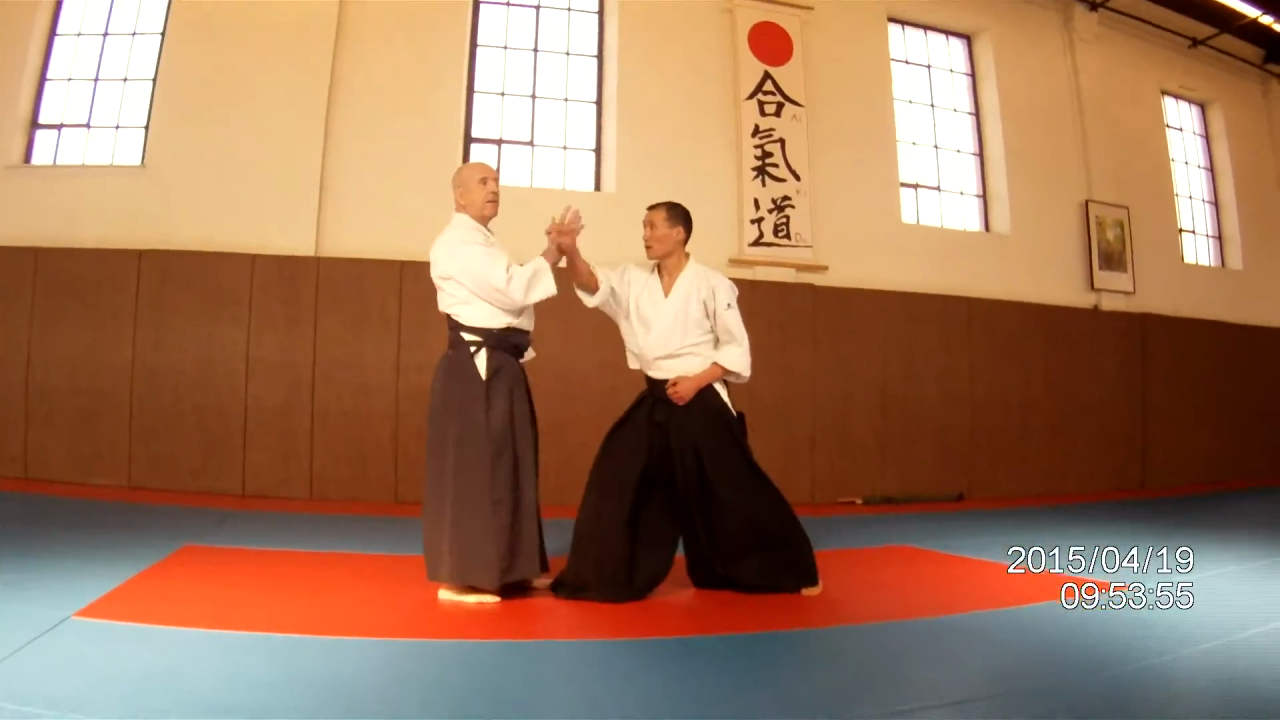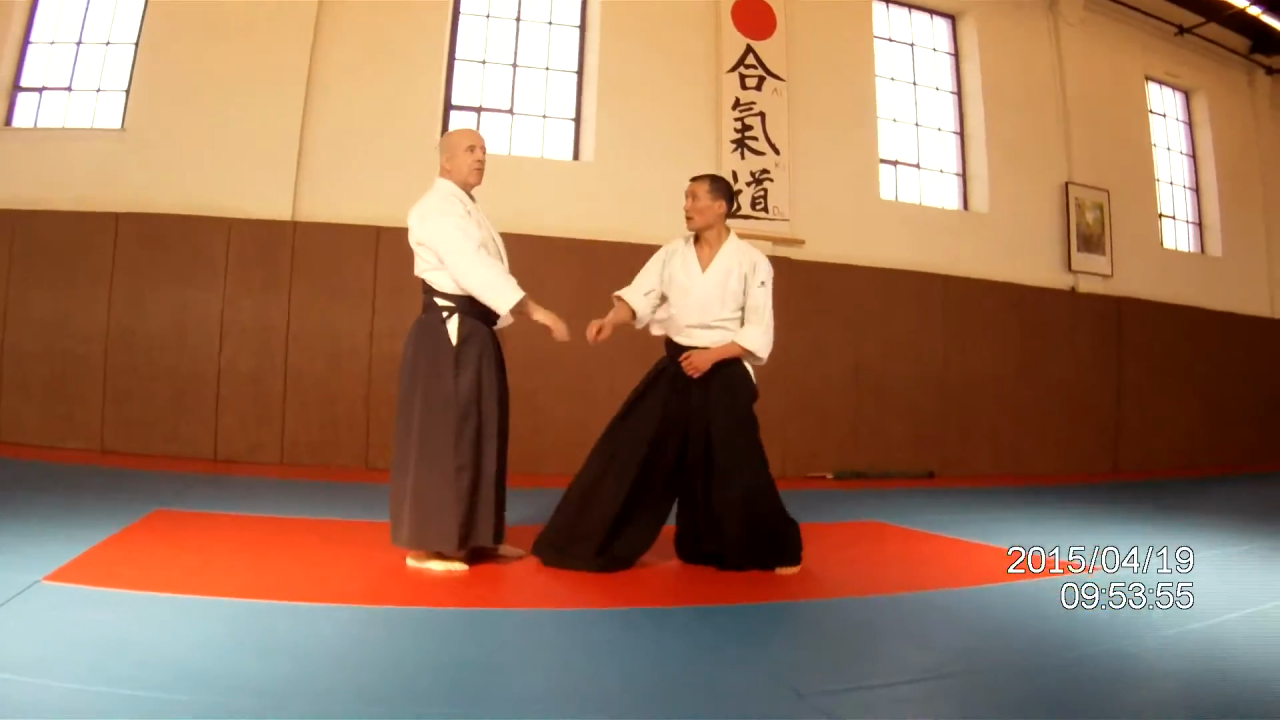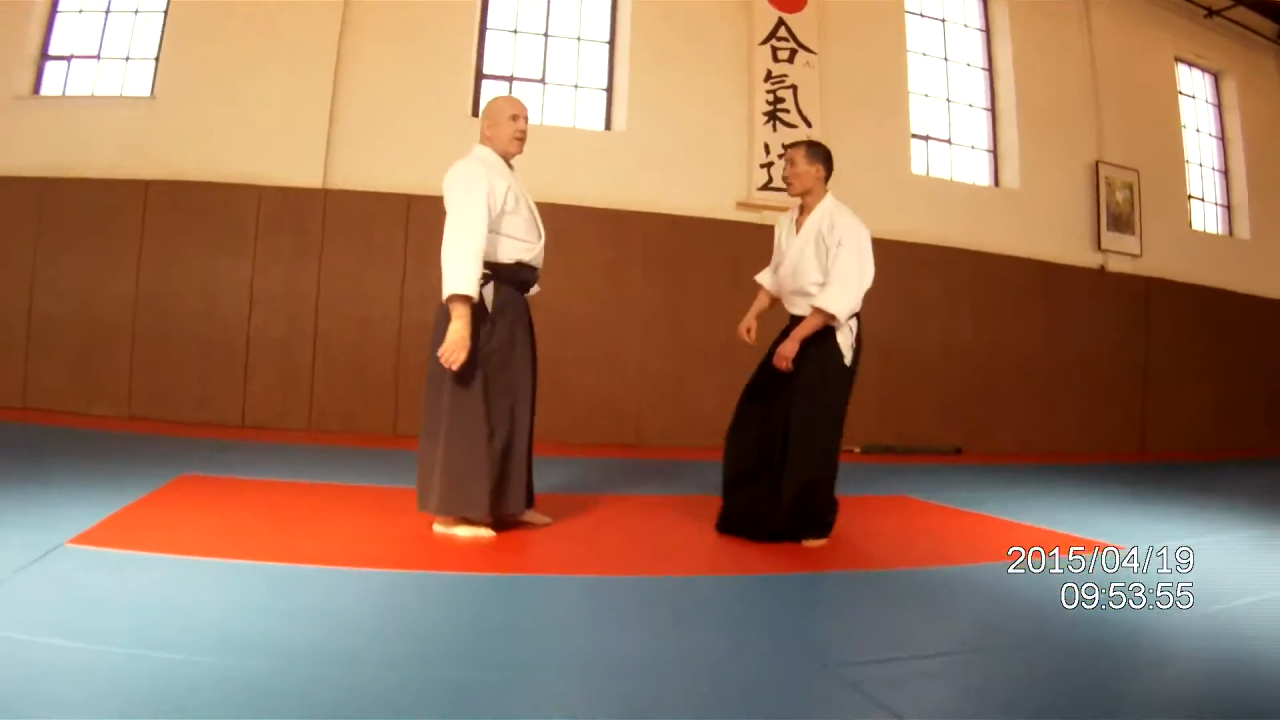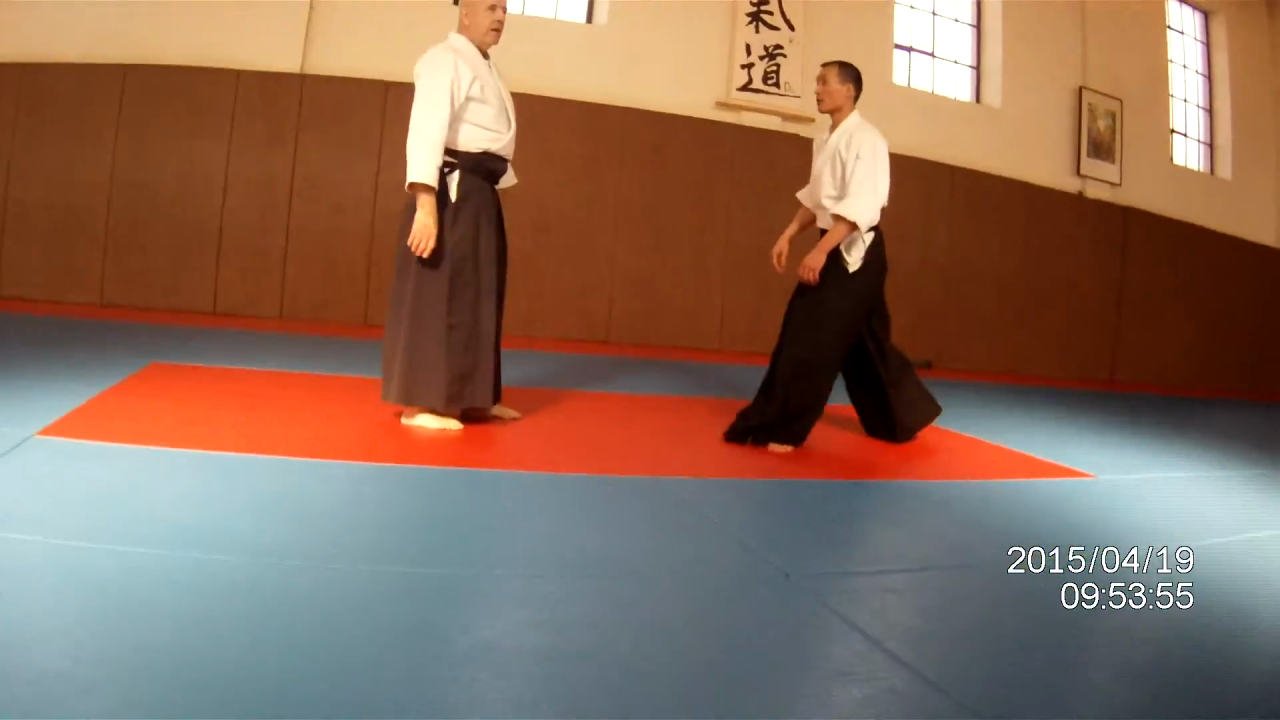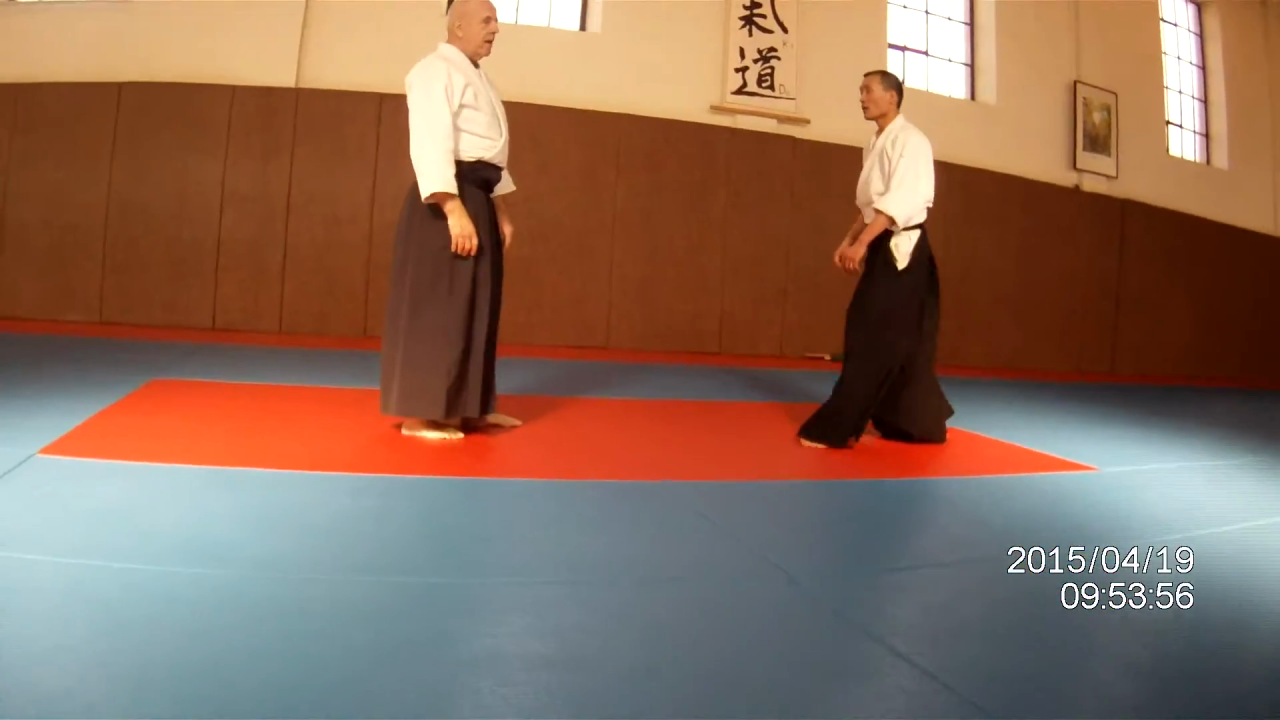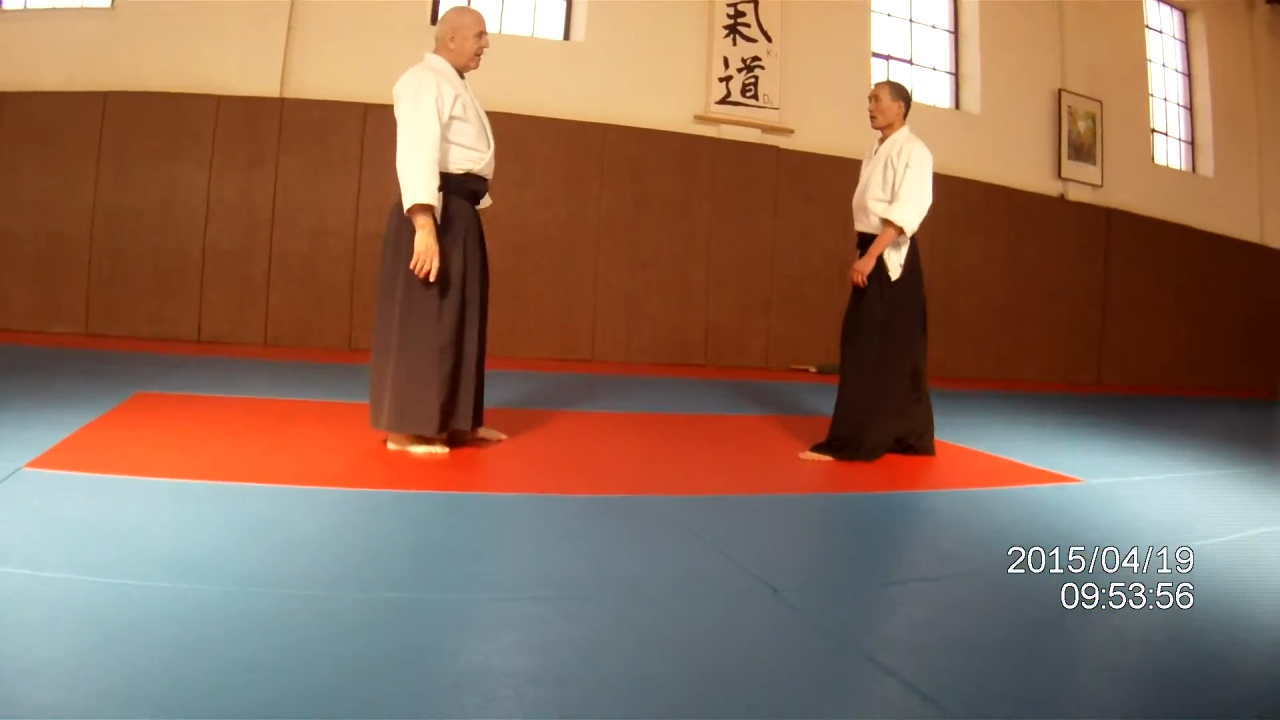
dt=0.3s
person 1, frame 1
left shoulder: (482, 241)
right shoulder: (458, 241)
right elbow: (512, 288)
right wrist: (554, 251)
left hip: (499, 368)
right hip: (474, 369)
left knee: (505, 469)
right knee: (472, 471)
left ankle: (502, 571)
right ankle: (457, 579)
person 1, frame 2
left shoulder: (463, 208)
right shoulder: (438, 207)
right elbow: (473, 269)
left wrist: (489, 329)
right wrist: (534, 309)
left hip: (473, 333)
right hip: (448, 334)
left knee: (476, 436)
right knee: (442, 438)
left ankle: (468, 537)
right ankle: (425, 547)
person 1, frame 3
left shoulder: (503, 175)
right shoulder: (475, 173)
right elbow: (463, 244)
right wrist: (459, 318)
left hip: (507, 302)
right hip: (481, 302)
left knee: (506, 404)
right knee: (470, 404)
left ankle: (501, 504)
right ankle: (451, 512)
person 1, frame 4
left shoulder: (484, 68)
right shoulder: (446, 60)
right elbow: (427, 130)
left wrist: (487, 191)
right wrist: (426, 205)
left hip: (480, 192)
right hip: (453, 190)
left knee: (475, 296)
right knee: (439, 296)
left ankle: (468, 398)
right ankle: (419, 403)
person 1, frame 5
left shoulder: (476, 77)
right shoulder: (436, 70)
right elbow: (430, 144)
left wrist: (500, 209)
right wrist: (454, 209)
left hip: (475, 201)
right hip: (448, 202)
left knee: (473, 306)
right knee: (436, 307)
left ankle: (468, 408)
right ankle: (420, 415)
person 1, frame 6
left shoulder: (456, 87)
right shoulder: (424, 82)
right elbow: (416, 155)
left wrist: (473, 219)
right wrist: (425, 226)
left hip: (459, 214)
right hip: (435, 213)
left knee: (458, 319)
right knee: (423, 320)
left ankle: (455, 422)
right ankle: (406, 429)
person 2, frame 1
left shoulder: (709, 284)
right shoulder: (633, 279)
left elbow: (736, 349)
right elbow: (592, 285)
left wrist: (697, 381)
right wrist: (571, 253)
left hip: (701, 401)
right hip: (654, 402)
left knee: (735, 491)
right knee: (616, 482)
left ankle: (794, 571)
right ankle: (603, 577)
person 2, frame 2
left shoulder: (750, 262)
right shoulder: (671, 254)
left elbow: (759, 332)
right elbow: (641, 295)
left wrist: (713, 356)
right wrist: (609, 320)
left hip: (724, 376)
right hip: (674, 368)
left knee: (737, 468)
right knee: (627, 453)
left ankle: (776, 550)
right ankle: (588, 546)
person 2, frame 3
left shoulder: (843, 224)
right shoulder: (787, 223)
left elbow: (841, 294)
right elbow: (775, 277)
left wrist: (795, 339)
right wrist: (753, 313)
left hip: (830, 339)
right hip: (797, 333)
left knee: (812, 431)
right knee: (759, 417)
left ankle: (808, 521)
right ankle: (763, 512)
person 2, frame 4
left shoulder: (864, 139)
right shoulder: (826, 139)
left elbow: (861, 204)
left wrist: (820, 250)
right wrist: (788, 234)
left hip: (854, 250)
right hip: (837, 248)
left knee: (810, 335)
right knee: (864, 341)
left ankle: (783, 428)
right ankle: (908, 416)
person 2, frame 5
left shoulder: (908, 139)
right shoulder: (879, 143)
left elbow: (901, 201)
left wrist: (862, 243)
right wrist: (849, 239)
left hip: (902, 248)
right hip: (887, 247)
left knee: (872, 336)
right knee: (904, 341)
left ankle: (838, 428)
right ankle: (919, 423)
person 2, frame 6
left shoulder: (911, 151)
right shoulder: (878, 152)
left elbow: (907, 212)
left wrist: (871, 256)
right wrist: (864, 257)
left hip: (891, 258)
right hip: (875, 257)
left knee: (871, 349)
right knee: (896, 350)
left ankle: (848, 442)
right ankle: (907, 435)
